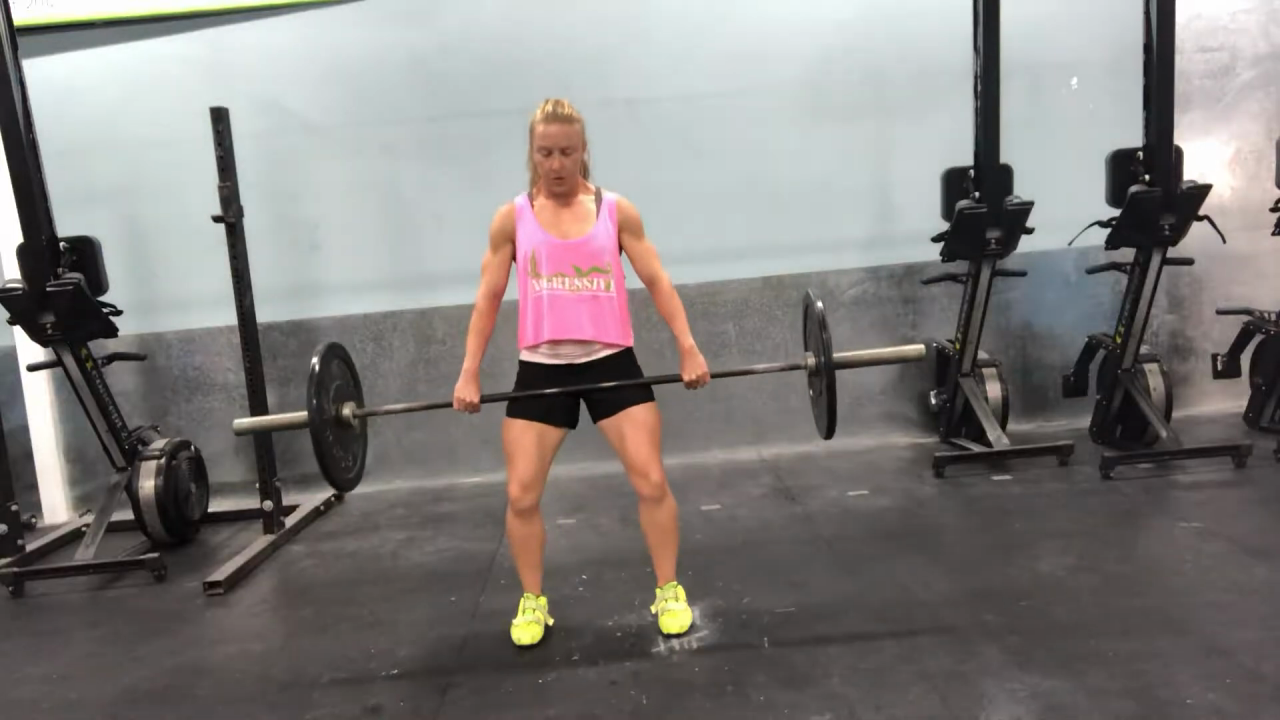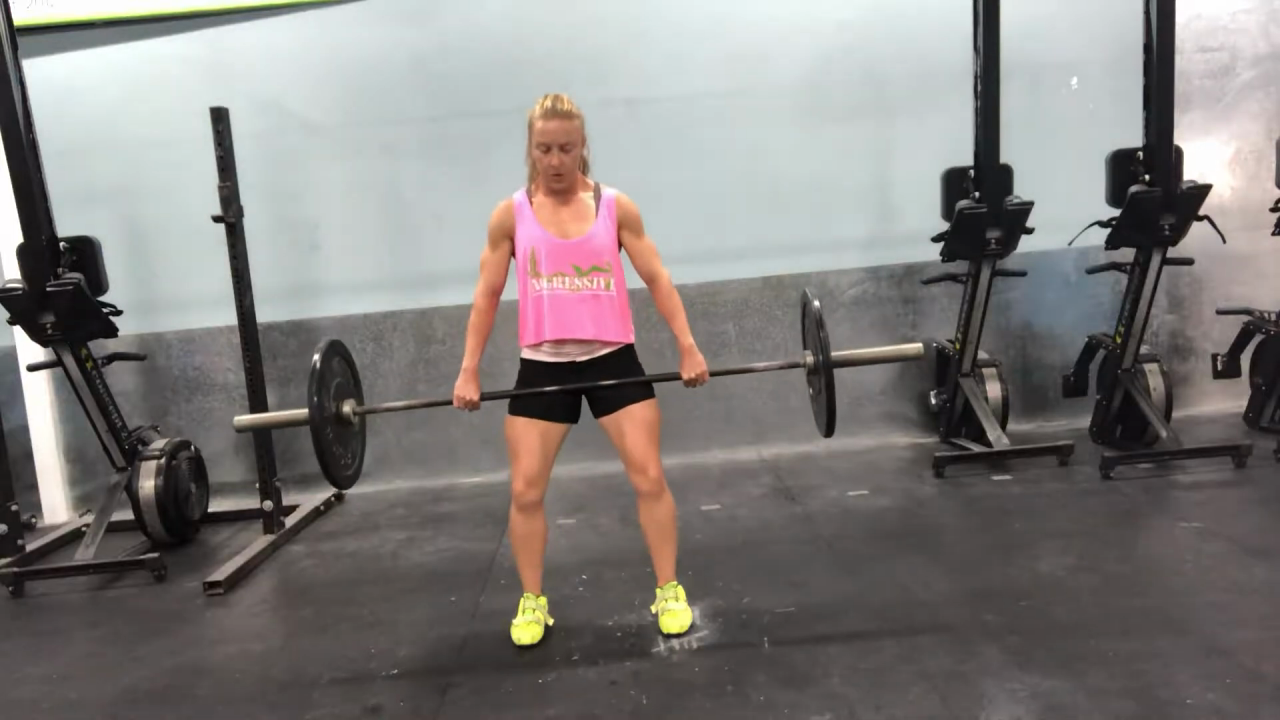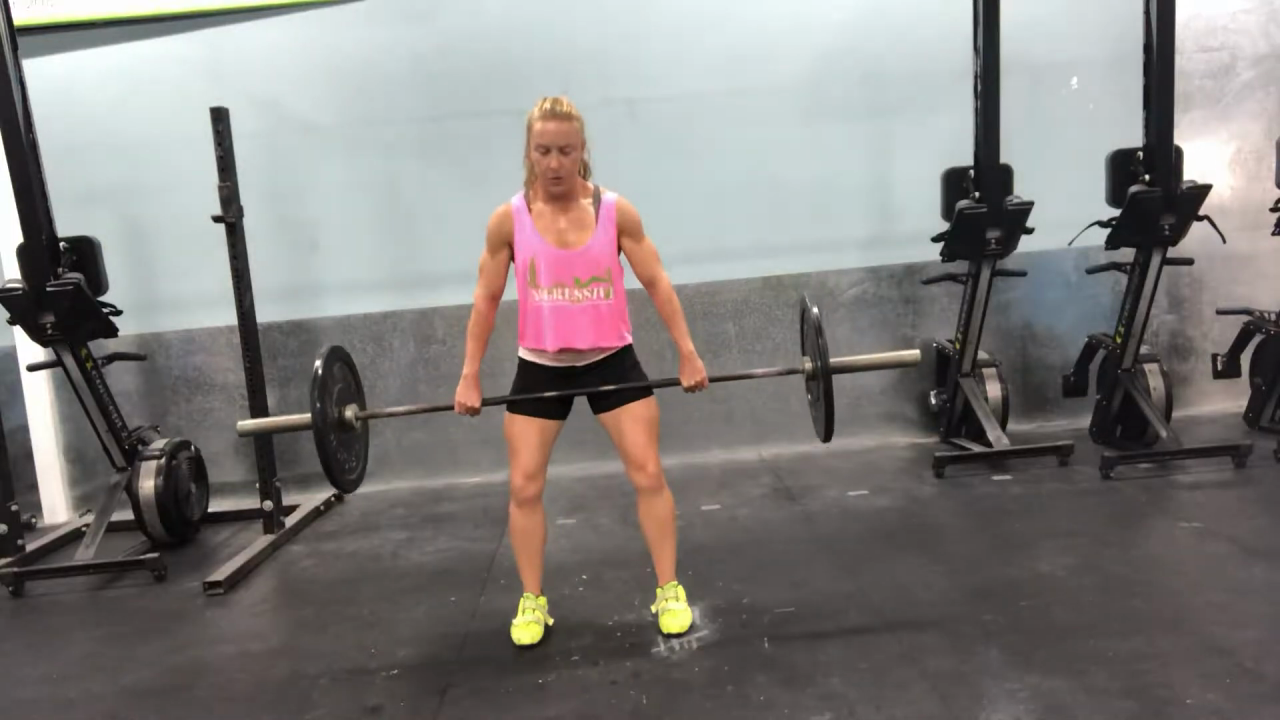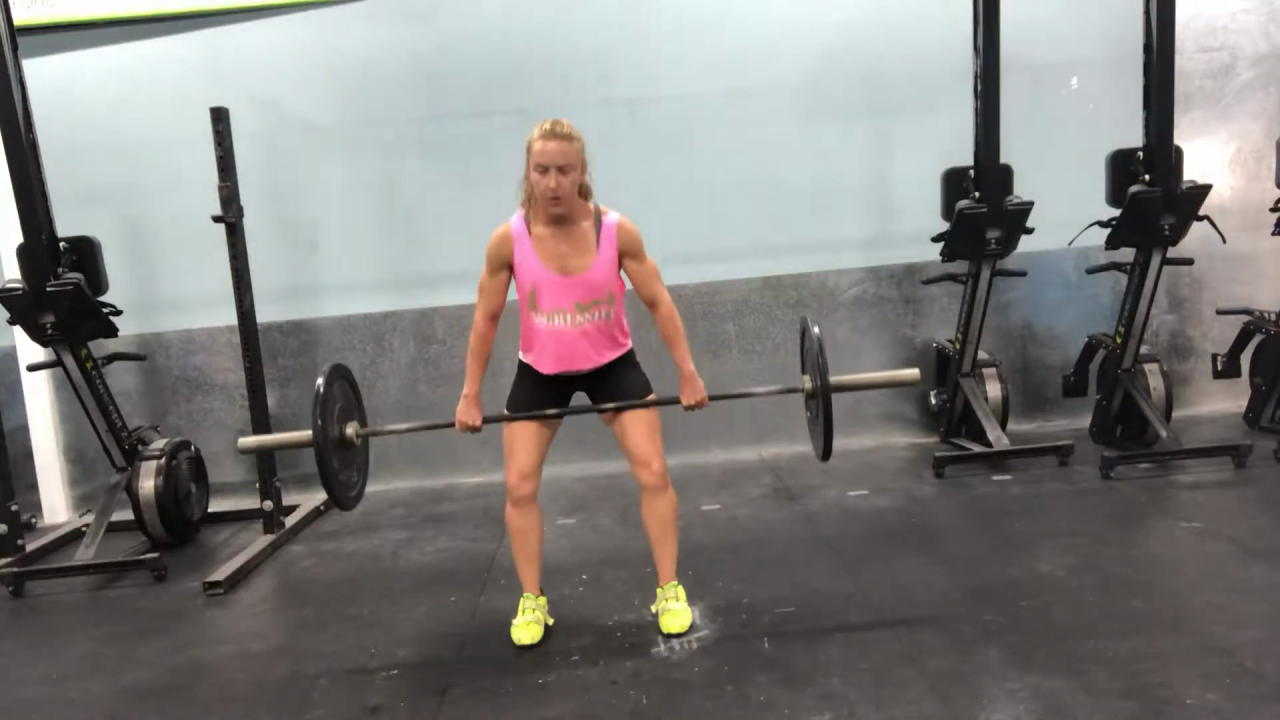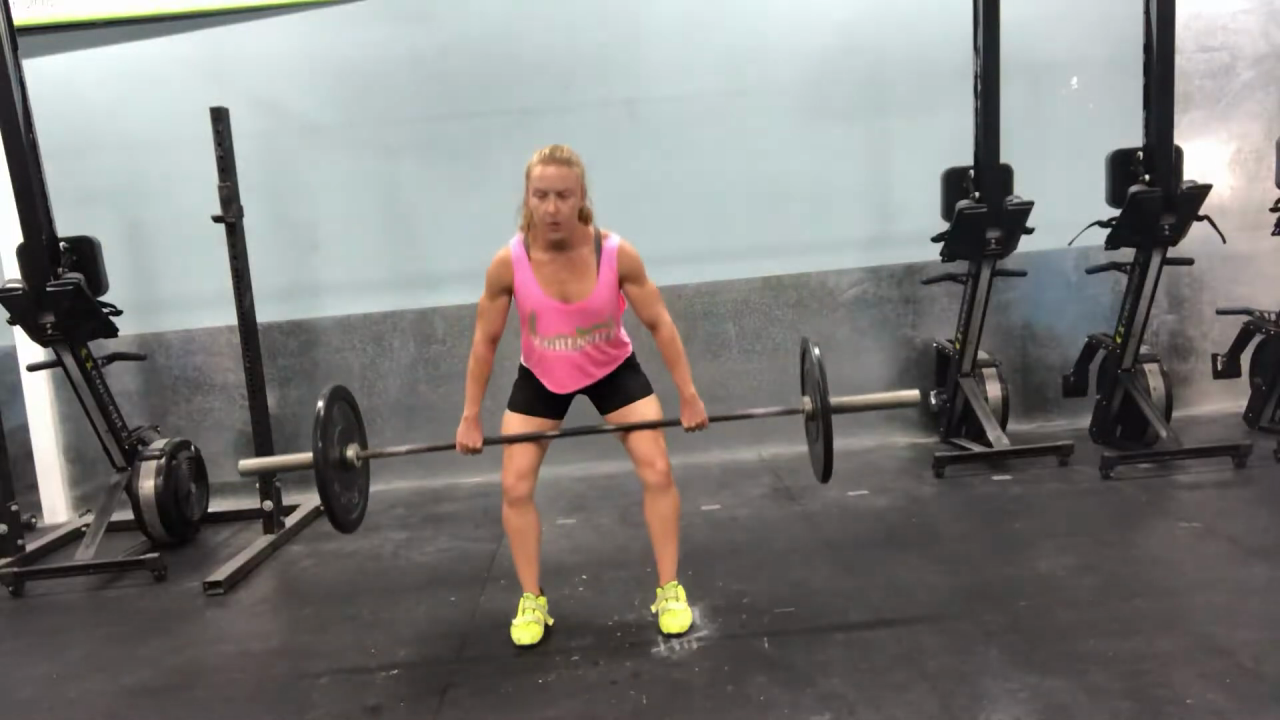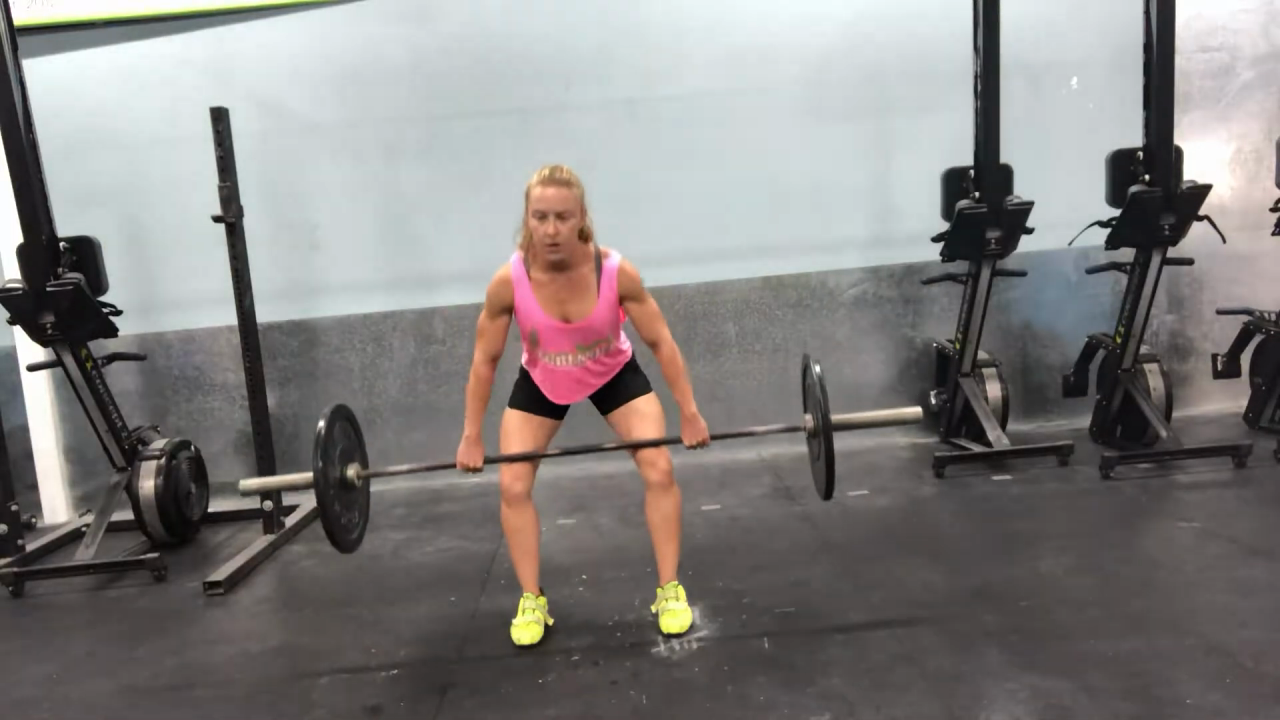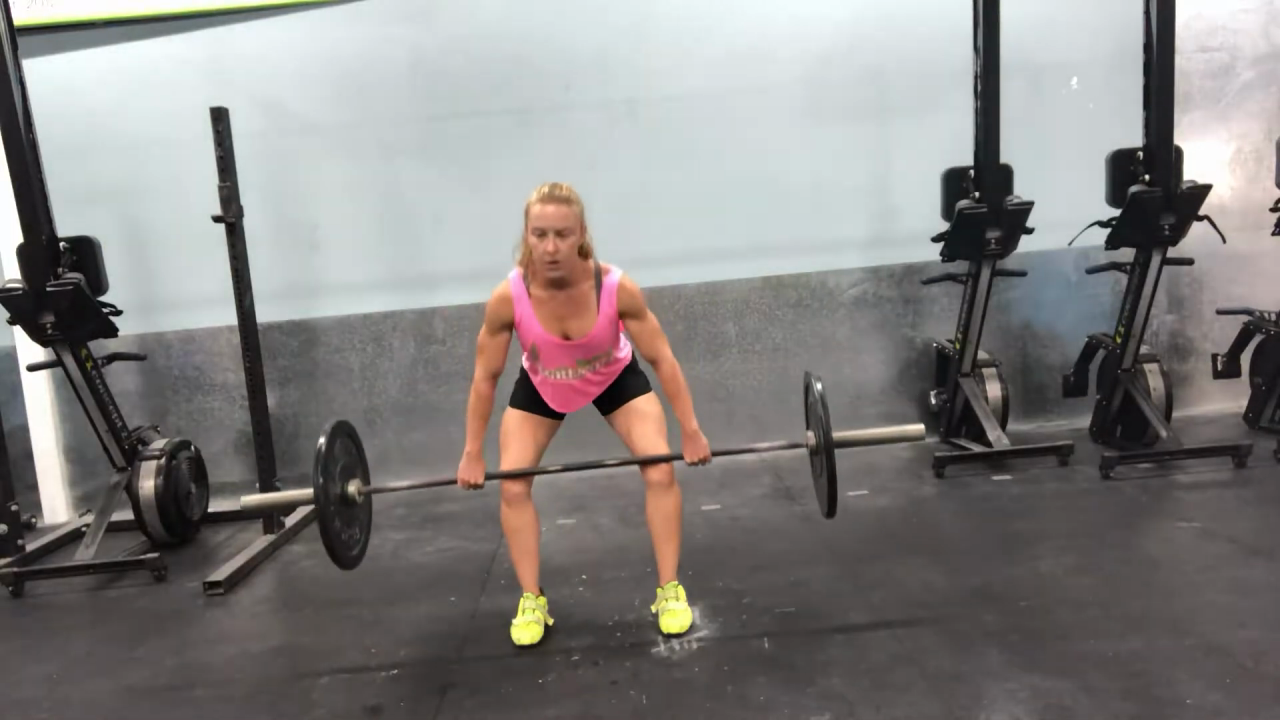
dt=0.2s
person 1, frame 1
left shoulder: (615, 210)
right shoulder: (512, 217)
left elbow: (656, 281)
right elbow: (488, 298)
left wrist: (688, 348)
right wrist: (469, 371)
left hip: (611, 363)
right hip: (540, 369)
left knee: (651, 483)
right knee: (521, 495)
left ankle: (668, 591)
right ankle: (532, 601)
person 1, frame 2
left shoulder: (615, 206)
right shoulder: (510, 214)
left elbow: (656, 278)
right elbow: (487, 295)
left wrist: (687, 346)
right wrist: (469, 368)
left hip: (612, 359)
right hip: (542, 366)
left knee: (650, 479)
right knee: (526, 491)
left ankle: (669, 591)
right ankle: (532, 602)
person 1, frame 3
left shoulder: (615, 210)
right shoulder: (508, 219)
left elbow: (656, 283)
right elbow: (486, 300)
left wrist: (687, 352)
right wrist: (470, 374)
left hip: (611, 359)
right hip: (540, 366)
left knee: (648, 473)
right knee: (524, 485)
left ankle: (669, 592)
right ankle: (532, 601)
person 1, frame 4
left shoulder: (617, 231)
right shoulder: (507, 239)
left elbow: (658, 302)
right elbow: (486, 318)
left wrist: (687, 372)
right wrist: (470, 393)
left hip: (612, 365)
right hip: (539, 371)
left knee: (653, 471)
right knee: (519, 485)
left ankle: (670, 592)
right ankle: (532, 602)
person 1, frame 5
left shoulder: (617, 253)
right shoulder: (507, 263)
left elbow: (660, 324)
right elbow: (485, 341)
left wrist: (688, 393)
right wrist: (471, 415)
left hip: (614, 371)
right hip: (539, 379)
left knee: (657, 472)
right knee: (516, 486)
left ankle: (669, 591)
right ankle: (532, 601)
person 1, frame 6
left shoulder: (617, 272)
right shoulder: (507, 281)
left elbow: (661, 342)
right elbow: (485, 360)
left wrist: (689, 413)
right wrist: (472, 435)
left hip: (615, 375)
right hip: (540, 382)
left knee: (659, 470)
right knee: (513, 485)
left ankle: (669, 590)
right ankle: (532, 601)
person 1, frame 7
left shoulder: (617, 288)
right shoulder: (507, 297)
left elbow: (662, 358)
right elbow: (485, 376)
left wrist: (691, 430)
right wrist: (472, 450)
left hip: (615, 378)
right hip: (539, 386)
left knee: (660, 471)
right knee: (512, 484)
left ankle: (669, 591)
right ankle: (532, 601)
